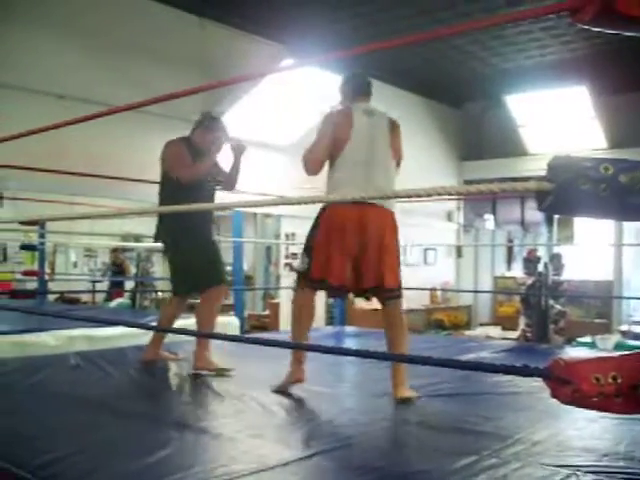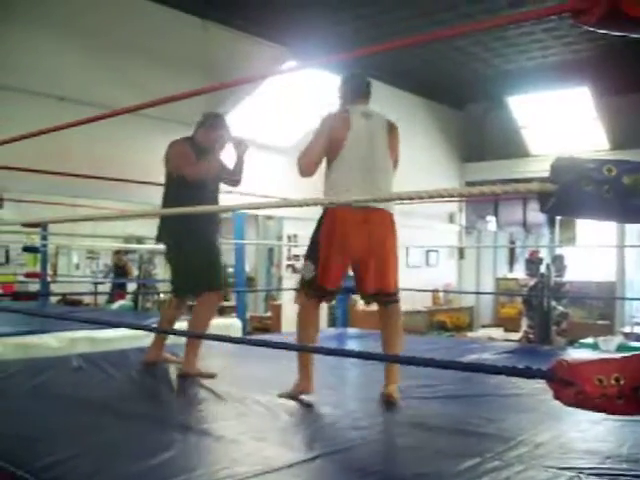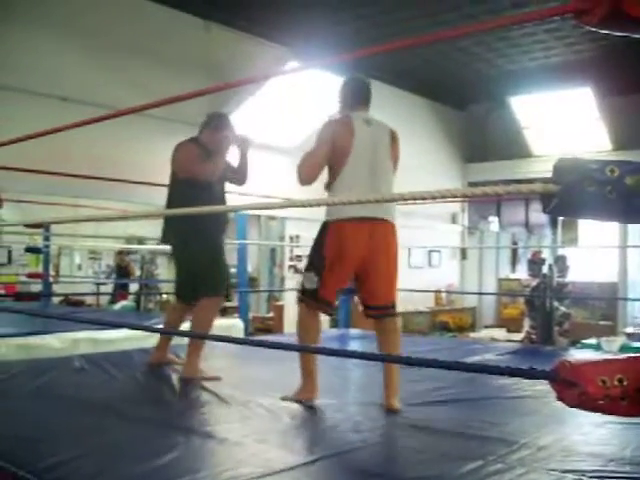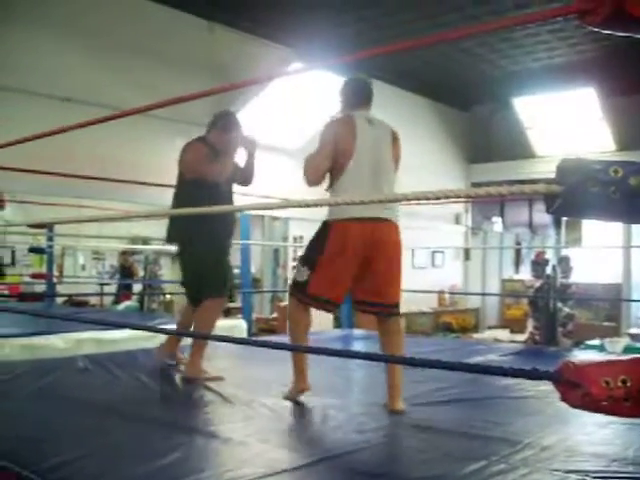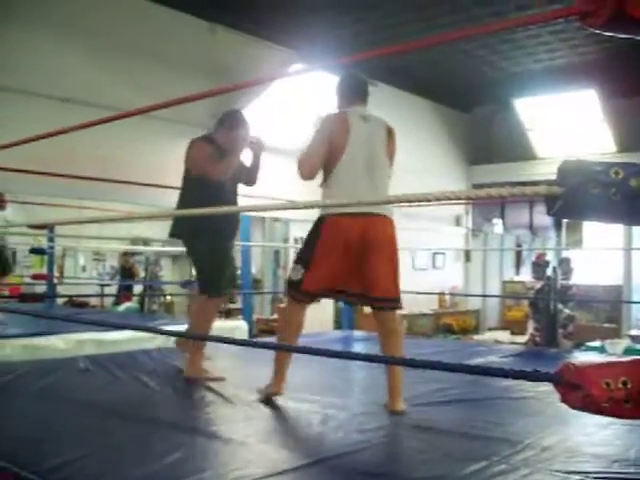
dt=0.1s
person 1, frame 1
left shoulder: (337, 118)
right shoulder: (392, 126)
left elbow: (312, 166)
left wrist: (310, 150)
left hip: (340, 211)
right hip: (381, 214)
left knee: (306, 286)
right knee: (391, 298)
left ankle: (297, 367)
right ankle: (400, 382)
person 1, frame 2
left shoulder: (334, 121)
right shoulder: (390, 129)
left elbow: (307, 168)
left wrist: (307, 151)
left hip: (341, 214)
right hip: (381, 217)
left knee: (310, 294)
right knee: (389, 301)
left ankle: (305, 377)
right ankle: (391, 380)
person 1, frame 3
left shoulder: (335, 127)
right shoulder: (391, 136)
left elbow: (307, 177)
left wrist: (308, 158)
left hip: (343, 224)
right hip: (383, 227)
left knee: (310, 301)
right knee: (384, 313)
left ankle: (309, 385)
right ankle: (392, 394)
person 1, frame 4
left shoulder: (337, 127)
right shoulder: (392, 136)
left elbow: (314, 178)
left wrist: (313, 157)
left hip: (345, 224)
right hip: (386, 227)
left knee: (301, 296)
right knee: (388, 313)
left ankle: (300, 378)
right ankle: (396, 396)
person 1, frame 5
left shoulder: (332, 123)
right shoulder: (387, 132)
left elbow: (308, 170)
left wrist: (306, 153)
left hip: (338, 220)
right hip: (380, 222)
left knee: (298, 296)
right knee: (386, 310)
left ankle: (277, 380)
right ankle: (396, 397)
person 2, frame 1
left shoulder: (206, 158)
right shoulder: (176, 148)
left elbow: (229, 184)
right elbow: (186, 175)
left wrist: (237, 157)
right wrist: (214, 154)
left hip: (195, 232)
right hip: (182, 231)
left knee: (182, 293)
right knee: (215, 287)
left ankle: (154, 348)
right ankle: (201, 355)
person 2, frame 2
left shoulder: (209, 157)
right shoulder: (180, 147)
left elbow: (234, 180)
right elbow: (195, 173)
left wrist: (240, 155)
right wrist: (217, 151)
left hip: (199, 233)
right hip: (185, 233)
left knee: (181, 294)
right knee: (211, 292)
left ankle: (156, 350)
right ankle: (189, 360)
person 2, frame 3
left shoulder: (212, 155)
right shoulder: (187, 149)
left elbow: (240, 179)
right elbow: (208, 174)
left wrist: (243, 153)
right wrist: (225, 149)
left hip: (205, 235)
right hip: (193, 235)
left knee: (187, 297)
right knee: (213, 295)
left ankle: (161, 351)
right ankle: (191, 364)
person 2, frame 4
left shoulder: (219, 155)
right shoulder: (196, 149)
left elbow: (245, 180)
right elbow: (216, 175)
left wrist: (250, 154)
right wrist: (233, 150)
left hip: (212, 235)
right hip: (198, 235)
left knee: (200, 297)
right knee: (216, 295)
left ankle: (171, 345)
right ankle: (194, 364)
person 2, frame 5
left shoulder: (227, 153)
right shoulder: (201, 146)
left elbow: (249, 180)
right elbow: (218, 174)
left wrist: (256, 154)
right wrist: (238, 151)
left hip: (219, 231)
right hip: (203, 231)
left knee: (220, 289)
right knee: (211, 292)
left ankle: (189, 339)
right ankle: (194, 363)
